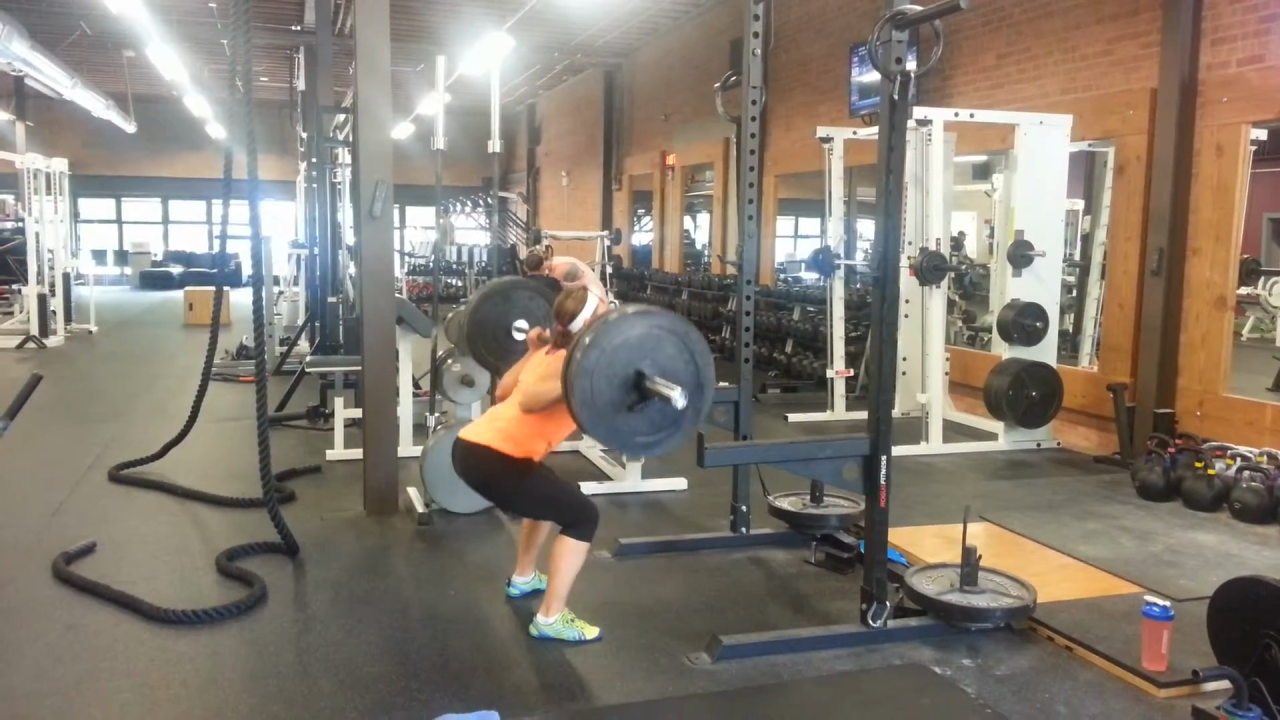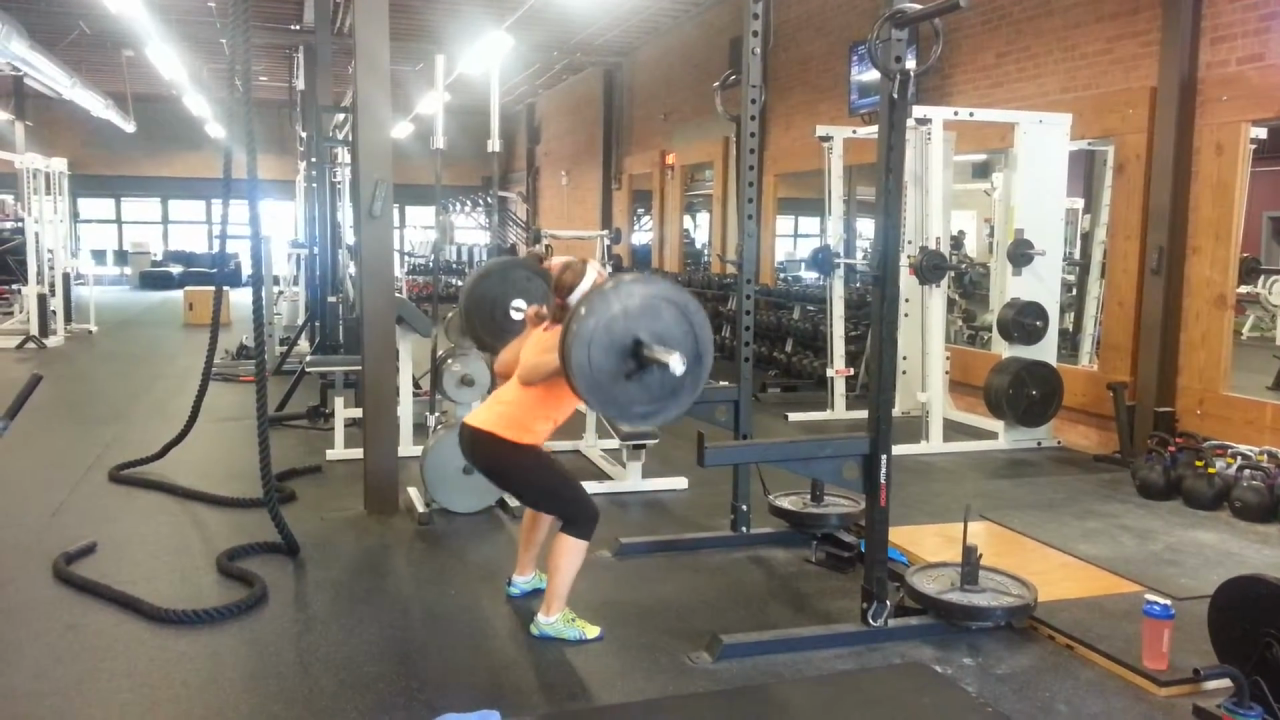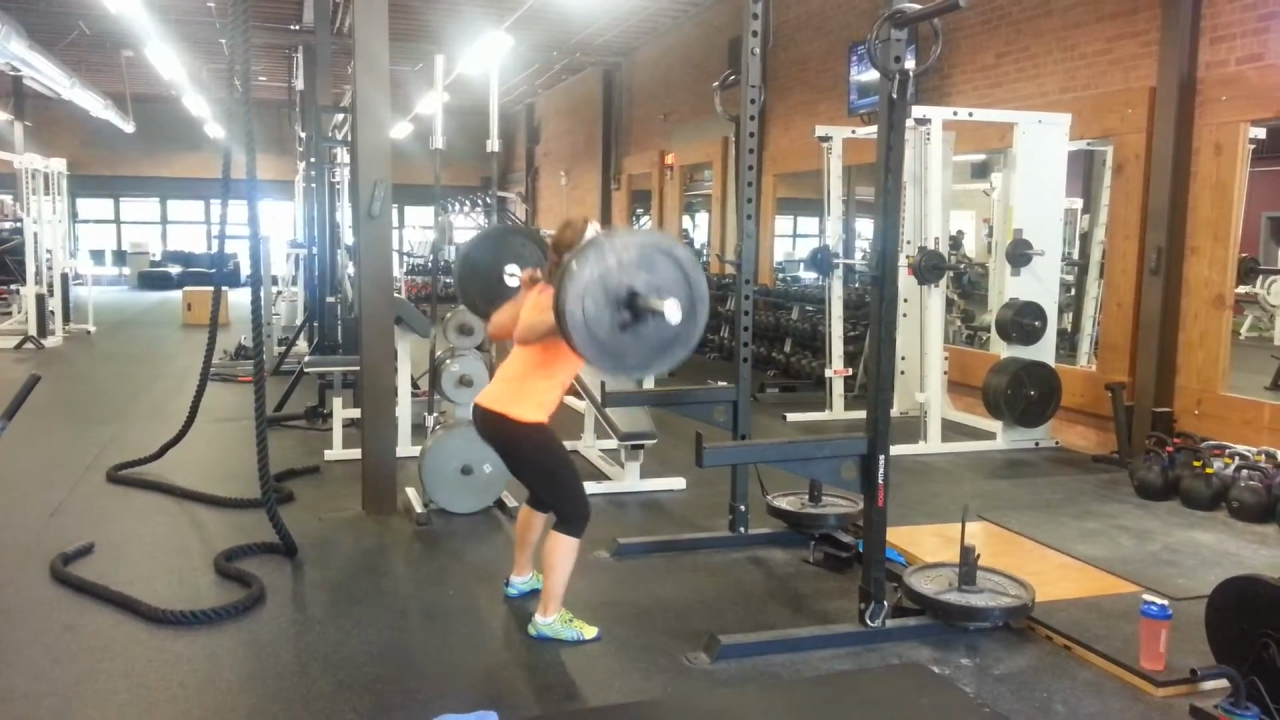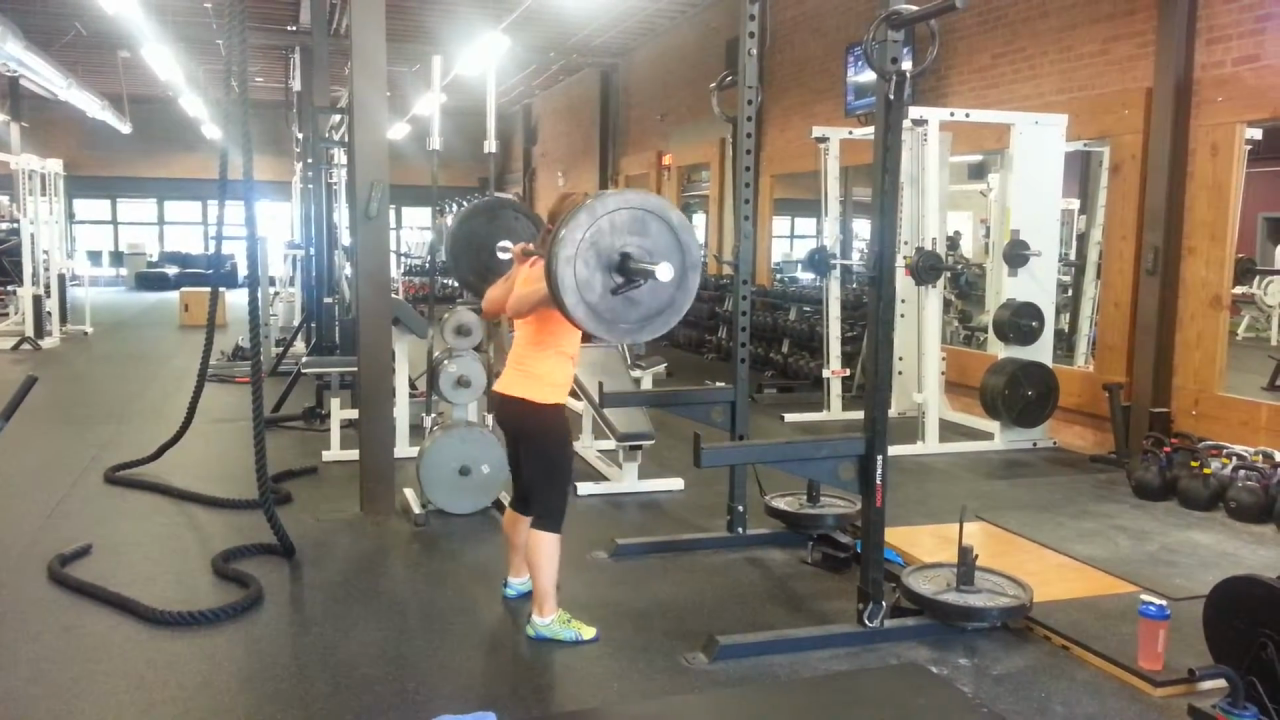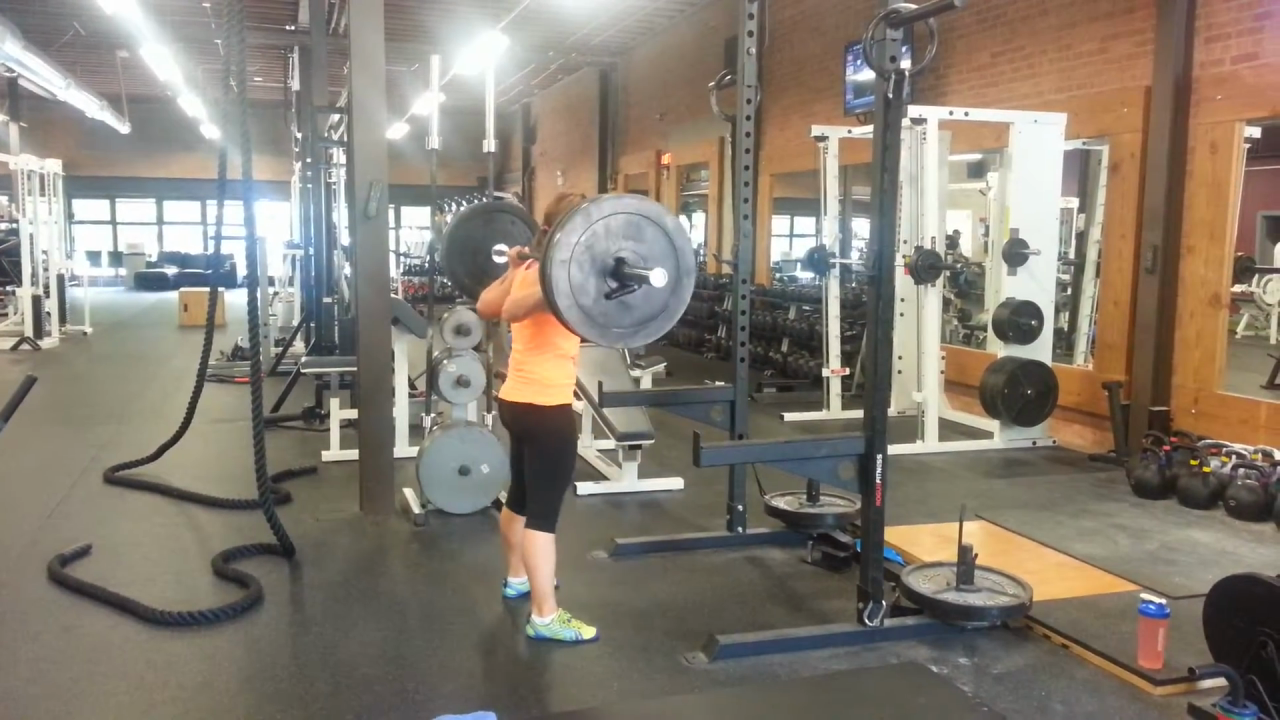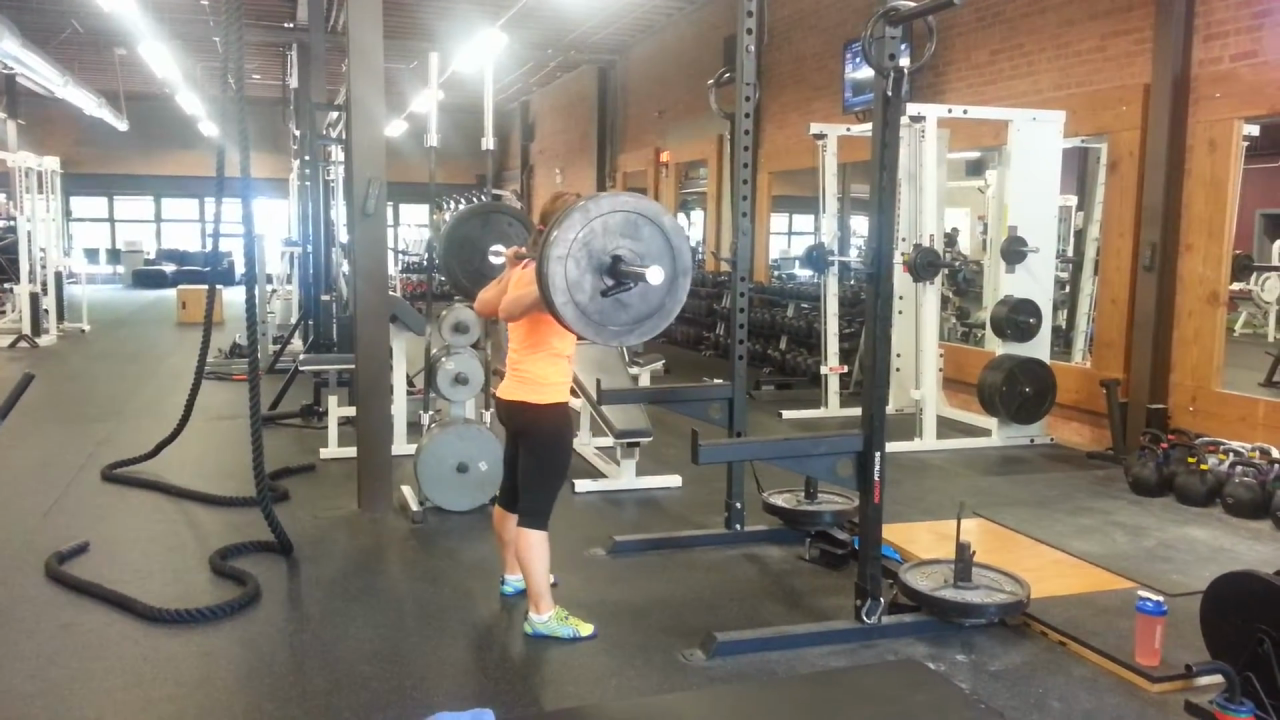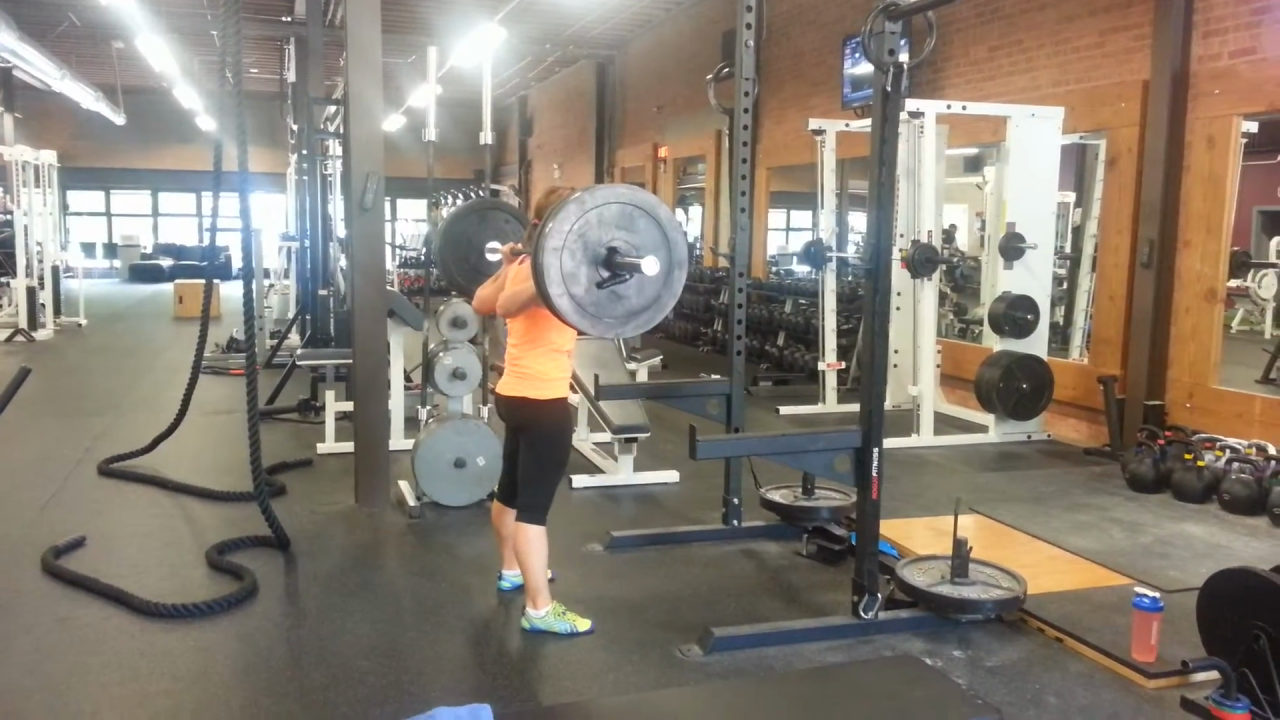
dt=0.2s
person 1, frame 1
left shoulder: (550, 353)
left elbow: (503, 390)
right elbow: (529, 402)
left hip: (474, 446)
right hip: (488, 457)
left knee: (555, 494)
right knee: (582, 515)
left ankle: (523, 577)
right ankle: (551, 618)
person 1, frame 2
left shoulder: (549, 329)
left elbow: (502, 367)
right elbow: (529, 375)
left wrist: (531, 328)
left hip: (480, 430)
right hip: (499, 441)
left knee: (553, 491)
right knee: (582, 513)
left ankle: (523, 577)
right ankle: (552, 618)
person 1, frame 3
left shoulder: (545, 291)
left elbow: (496, 328)
right elbow: (525, 334)
left wrist: (526, 290)
left hip: (494, 408)
right hip: (515, 418)
left knee: (547, 491)
right knee: (574, 510)
left ankle: (521, 577)
right ankle: (549, 618)
person 1, frame 4
left shoulder: (536, 265)
left elbow: (490, 304)
right elbow: (517, 307)
left wrist: (518, 264)
left hip: (510, 396)
right hip: (535, 403)
left knee: (527, 497)
right knee: (550, 510)
left ankle: (518, 578)
right ankle: (546, 618)
person 1, frame 5
left shoulder: (531, 268)
left elbow: (486, 305)
right elbow: (513, 310)
left wrist: (512, 268)
left hip: (517, 400)
right hip: (545, 407)
left knee: (521, 498)
right knee: (543, 512)
left ankle: (517, 578)
right ankle: (546, 617)
person 1, frame 6
left shoulder: (528, 268)
left elbow: (483, 305)
right elbow: (510, 310)
left wrist: (509, 268)
left hip: (515, 398)
right hip: (542, 405)
left knee: (513, 496)
right knee: (535, 510)
left ankle: (513, 574)
right ankle: (543, 615)
person 1, frame 7
left shoulder: (525, 265)
left elbow: (481, 303)
right elbow: (507, 306)
left wrist: (506, 264)
left hip: (515, 394)
right hip: (541, 400)
left knee: (512, 489)
right knee: (534, 505)
left ankle: (511, 570)
right ankle: (540, 610)
